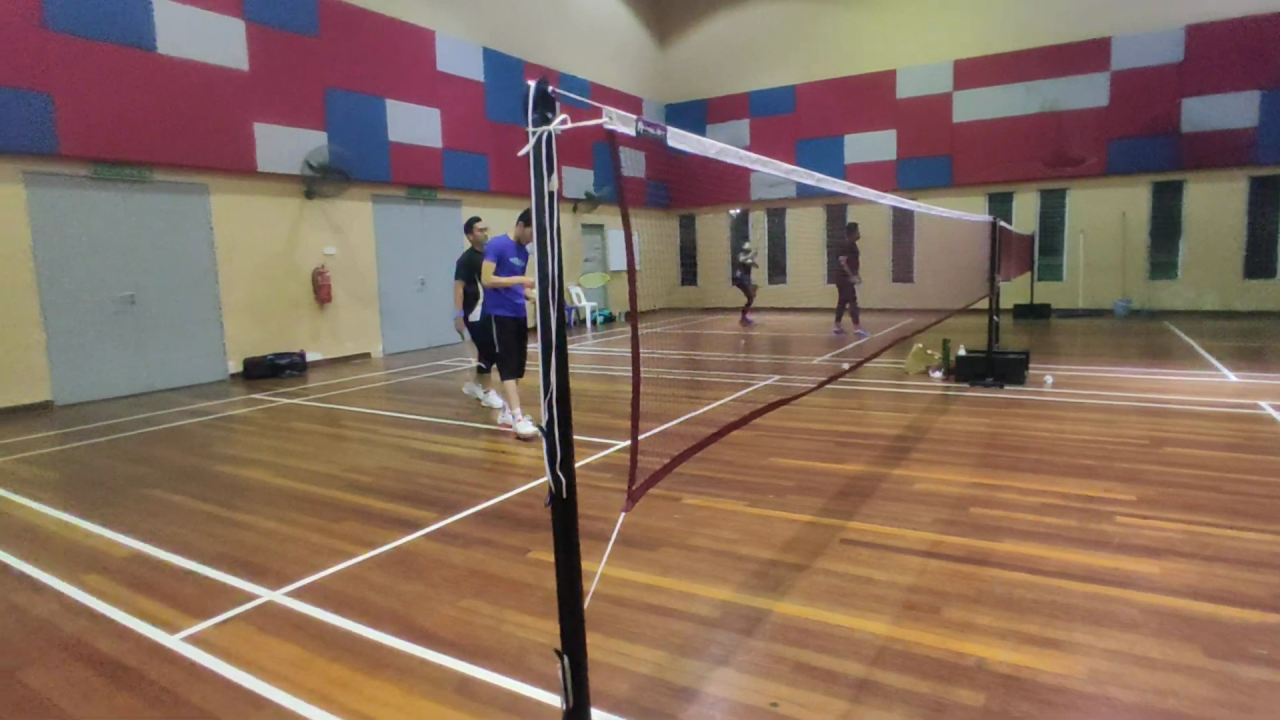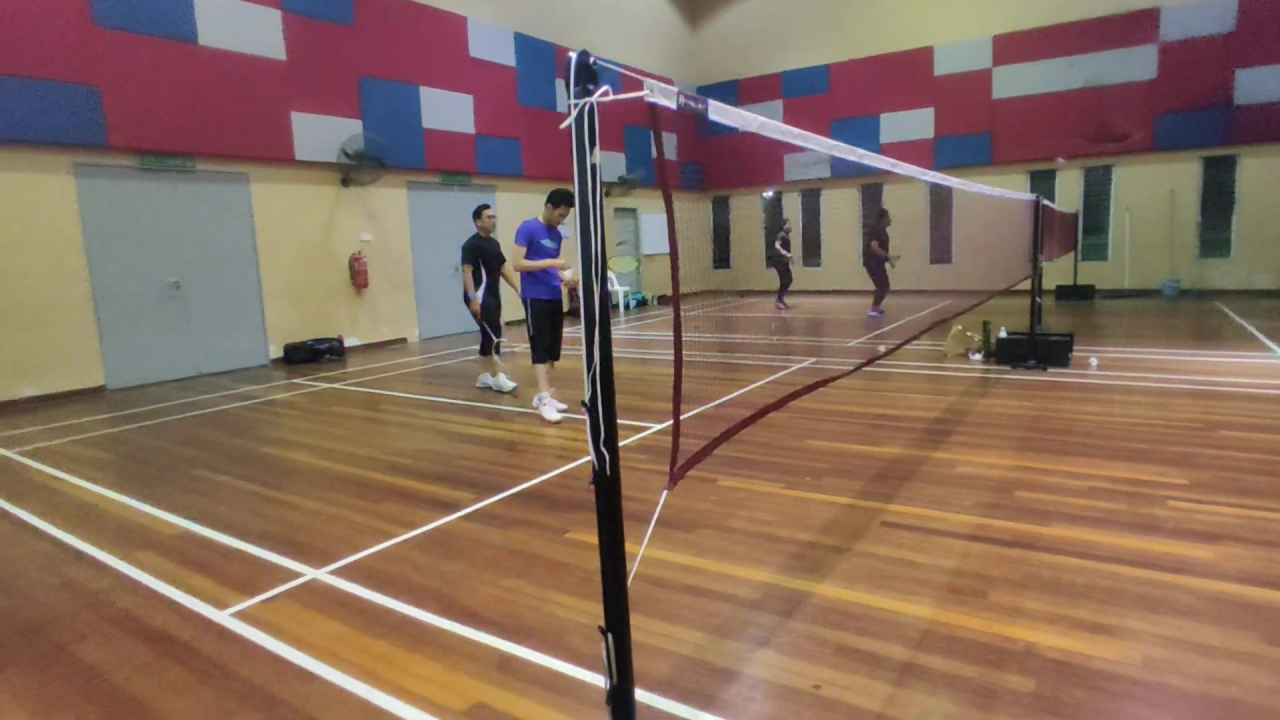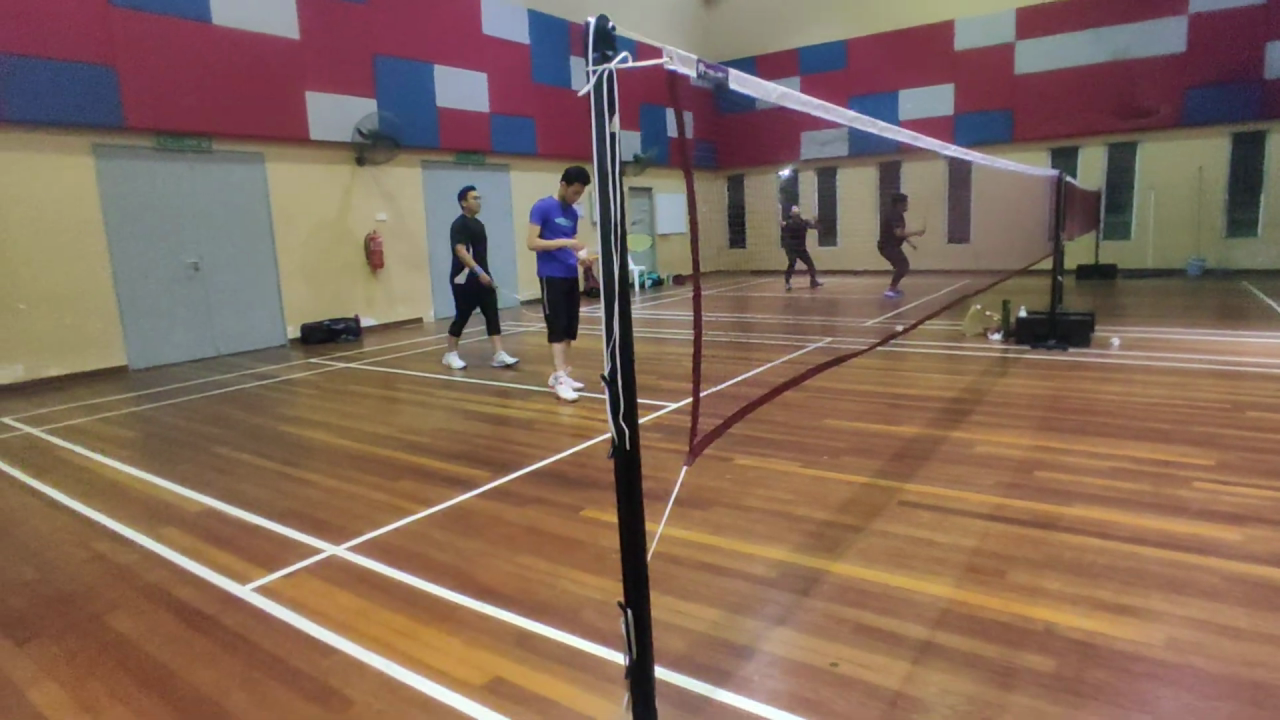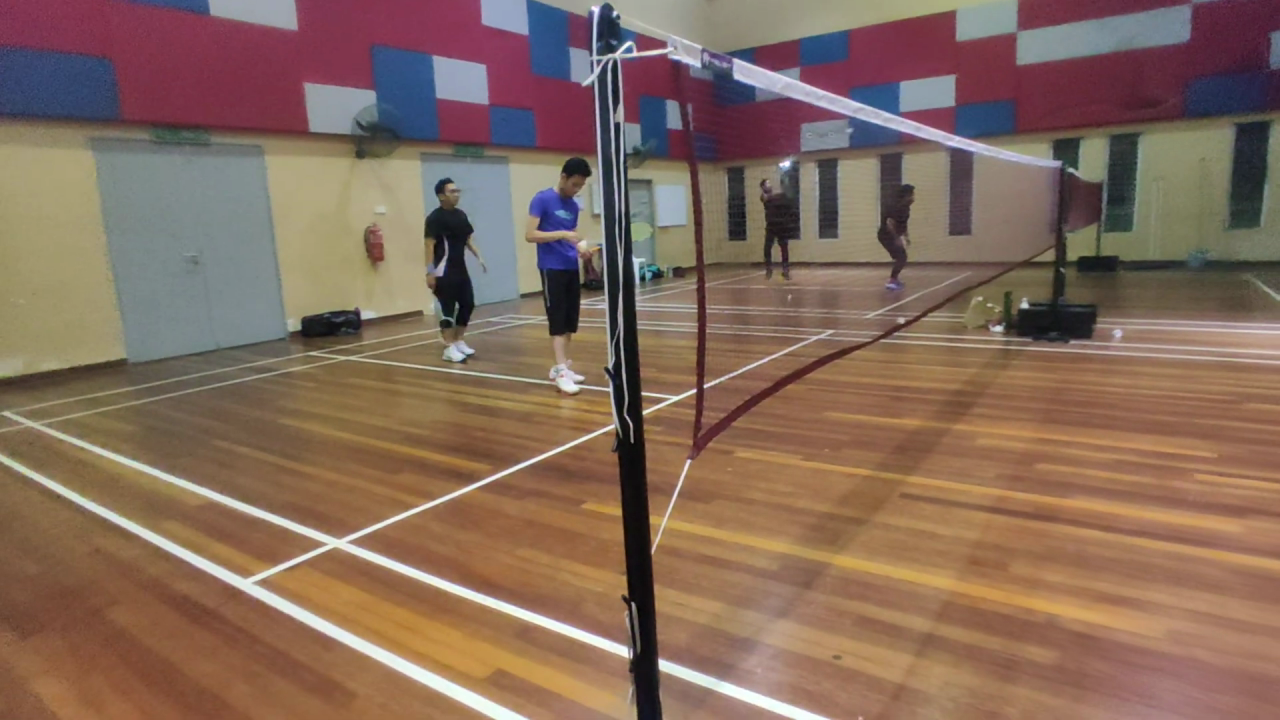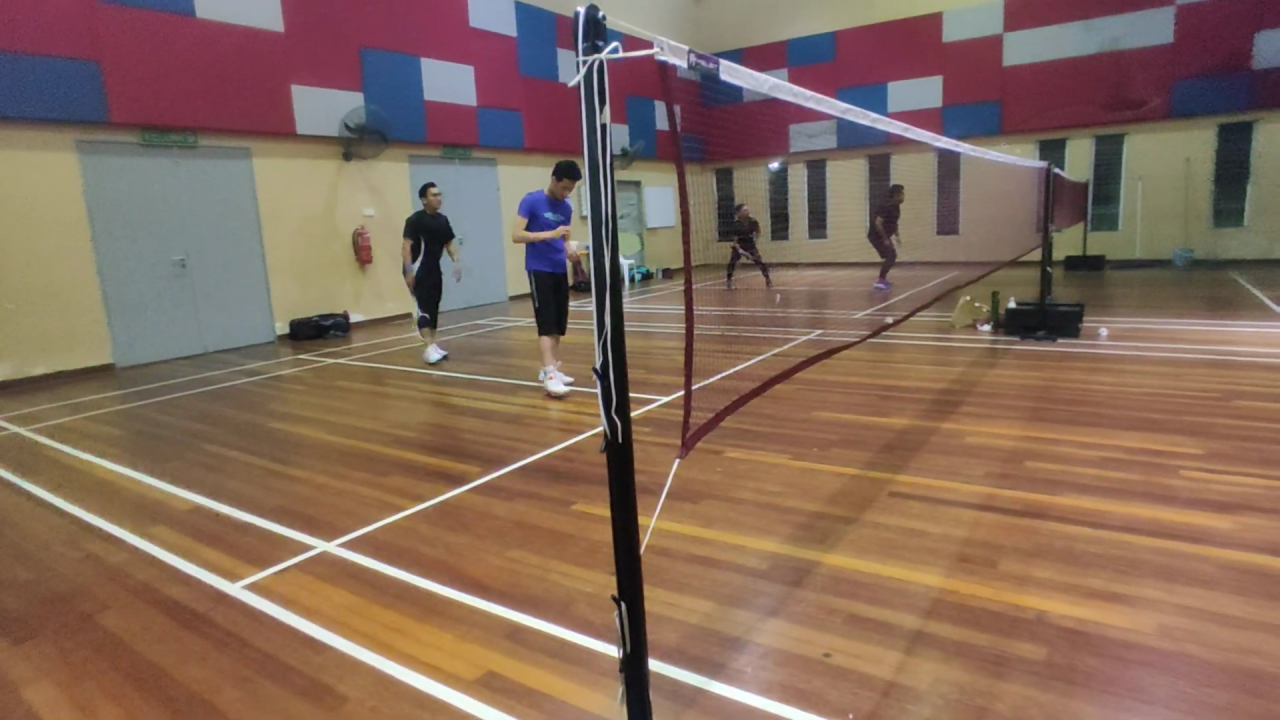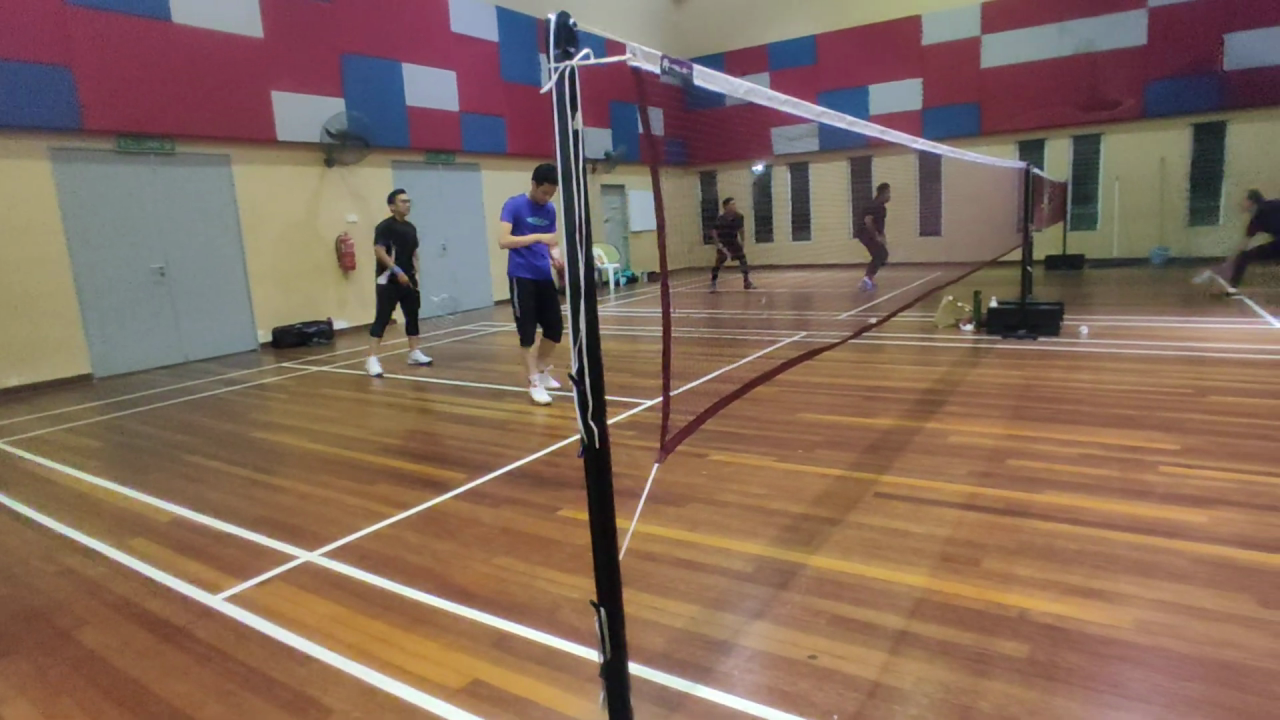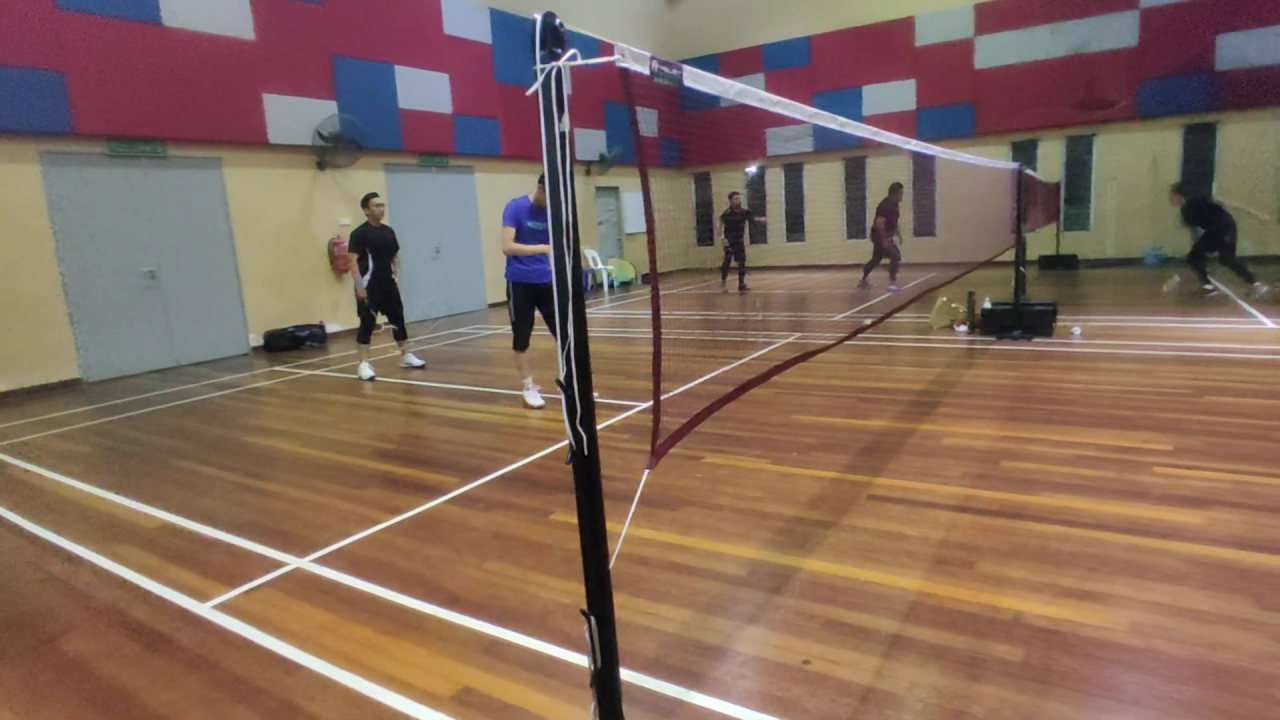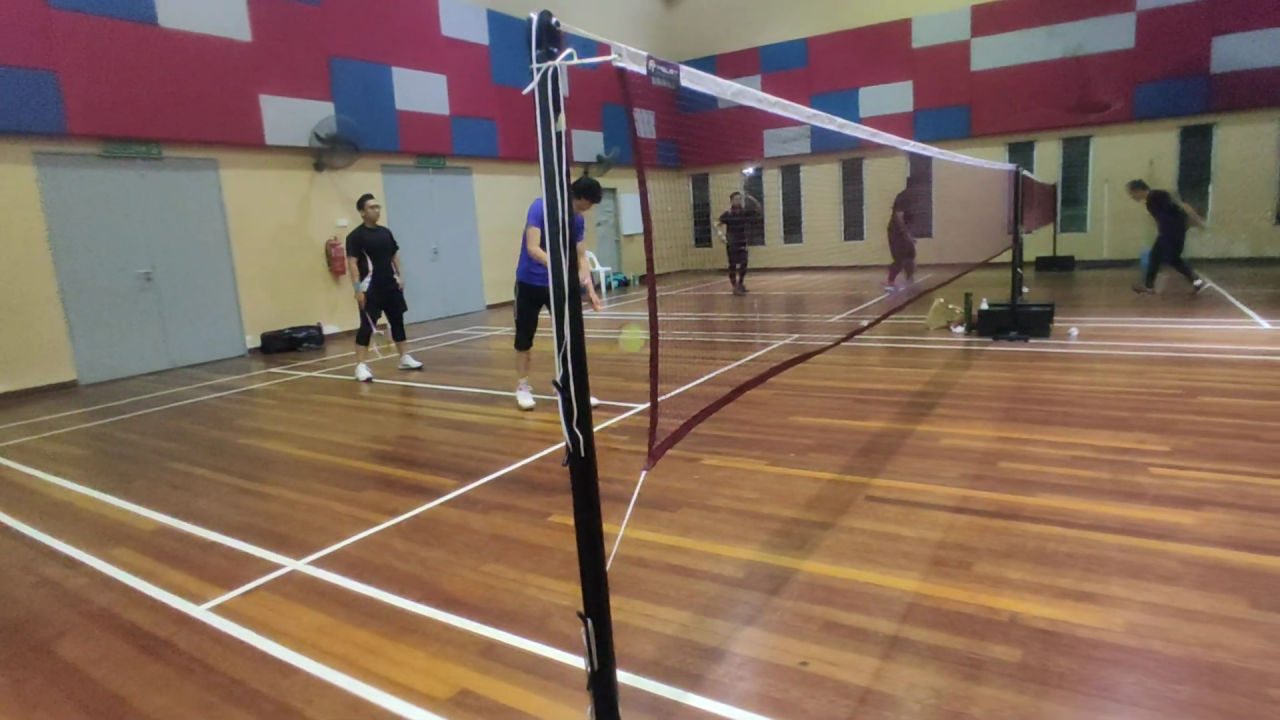
dt=0.4s
person 1, frame 1
left shoulder: (524, 252)
right shoulder: (496, 245)
right elbow: (486, 279)
left wrist: (531, 295)
right wrist: (520, 280)
left hip: (519, 314)
right hip: (500, 314)
left knee: (517, 367)
right knee: (508, 367)
left ankle: (508, 412)
right ankle: (517, 418)
person 1, frame 2
left shoulder: (557, 235)
right shoulder: (528, 229)
right elbow: (518, 263)
left wrist: (564, 277)
right wrist: (550, 262)
left hip: (555, 297)
right hip: (536, 298)
left knee: (553, 350)
right knee: (541, 349)
left ankle: (545, 395)
right ankle: (544, 400)
person 1, frame 3
left shoulder: (573, 213)
right shoulder: (542, 207)
right elbow: (532, 243)
left wrist: (580, 256)
right wrist: (564, 242)
left hip: (571, 276)
right hip: (552, 276)
left knee: (569, 329)
right knee: (557, 328)
left ankle: (562, 373)
right ankle: (560, 379)
person 1, frame 4
left shoulder: (573, 206)
right shoulder: (542, 200)
right elbow: (530, 234)
left wrist: (580, 248)
right wrist: (562, 234)
left hip: (571, 268)
right hip: (552, 269)
left knee: (570, 321)
right knee: (558, 321)
left ankle: (561, 367)
right ankle: (561, 372)
person 1, frame 5
left shoulder: (566, 207)
right shoulder: (532, 201)
right elbow: (517, 235)
left wrist: (570, 250)
right wrist: (550, 234)
left hip: (560, 271)
right hip: (539, 270)
left knee: (559, 324)
right knee: (546, 323)
left ankle: (552, 368)
right ankle: (549, 375)
person 1, frame 6
left shoulder: (550, 210)
right shoulder: (514, 206)
right elbow: (503, 241)
left wrist: (556, 257)
right wrist: (537, 237)
left hip: (545, 277)
right hip: (522, 277)
left knee: (555, 329)
right knee: (527, 332)
left ankle: (542, 371)
right ankle: (534, 382)
person 1, frame 7
left shoulder: (551, 212)
right shoulder: (515, 208)
right elbow: (508, 247)
right wrist: (544, 248)
left hip: (546, 281)
right hip: (520, 281)
right knee: (522, 337)
right ankle: (529, 387)
person 1, frame 8
left shoulder: (577, 220)
right shoulder: (540, 208)
left elbow: (580, 255)
right elbow: (533, 249)
left wrist: (589, 288)
right hip: (529, 283)
right knee: (524, 338)
right ankle: (523, 388)
person 2, frame 1
right shoulder: (466, 259)
right elbow: (459, 288)
right wrist: (459, 316)
right hip: (476, 315)
left knee: (492, 351)
right knee: (486, 352)
left ankle: (474, 385)
right ankle: (488, 394)
person 2, frame 2
left shoulder: (494, 243)
right shoulder: (472, 244)
left elbow: (503, 269)
right elbow: (467, 271)
left wrist: (518, 289)
right wrist: (473, 297)
left hip: (494, 297)
right hip: (480, 298)
left knee: (489, 336)
right knee: (492, 335)
left ankle: (485, 376)
right ankle: (497, 377)
person 2, frame 3
left shoulder: (479, 224)
right shoulder: (459, 225)
right elbow: (460, 252)
right wrist: (479, 272)
left hip: (483, 278)
right hip: (464, 280)
left knee: (492, 315)
right knee: (462, 317)
left ankle: (499, 355)
right ankle: (450, 353)
person 2, frame 4
left shoulder: (461, 215)
right shoulder: (435, 218)
left elbow: (468, 238)
right elbow: (429, 245)
left wrist: (479, 257)
right wrist: (430, 272)
left hip: (460, 269)
right hip: (442, 272)
left knee: (468, 304)
right knee: (448, 308)
left ankle: (458, 341)
right ankle: (449, 348)
person 2, frame 5
left shoulder: (443, 220)
right shoulder: (415, 220)
left elbow: (449, 243)
right elbow: (406, 245)
left wrist: (456, 263)
right wrist: (409, 270)
left hip: (434, 271)
right hip: (418, 272)
left knee: (433, 308)
right knee: (424, 309)
left ankle: (432, 346)
right ankle: (430, 348)
person 2, frame 6
left shoulder: (410, 228)
right shoulder: (385, 226)
right elbow: (379, 251)
left wrist: (415, 272)
right wrist: (397, 271)
left hip: (408, 279)
right hip: (388, 280)
left knee: (412, 315)
right knee: (382, 318)
left ankle: (414, 353)
right ankle: (372, 359)
person 2, frame 7
left shoulder: (389, 231)
right shoulder: (360, 233)
left elbow: (395, 255)
right elbow: (352, 260)
left wrist: (396, 275)
right wrist: (359, 285)
left hip: (388, 285)
right hip: (368, 287)
left knee: (398, 319)
right knee: (367, 324)
left ankle: (406, 356)
right ankle: (364, 364)
person 2, frame 8
left shoulder: (385, 232)
right shoulder: (356, 236)
left elbow: (394, 255)
right elbow: (352, 263)
left wrist: (399, 276)
right wrist: (357, 288)
left hip: (390, 285)
right hip: (370, 288)
left knee: (397, 320)
right knee: (367, 325)
left ankle: (404, 358)
right ankle: (361, 366)
